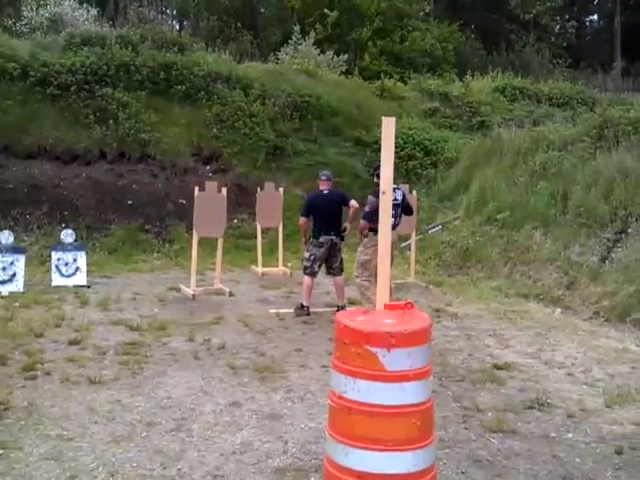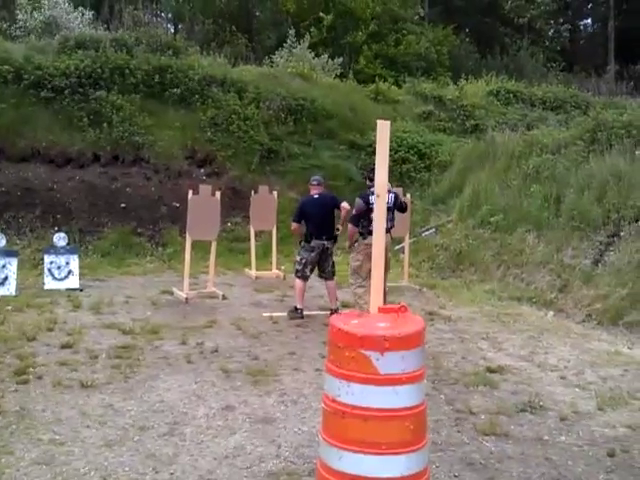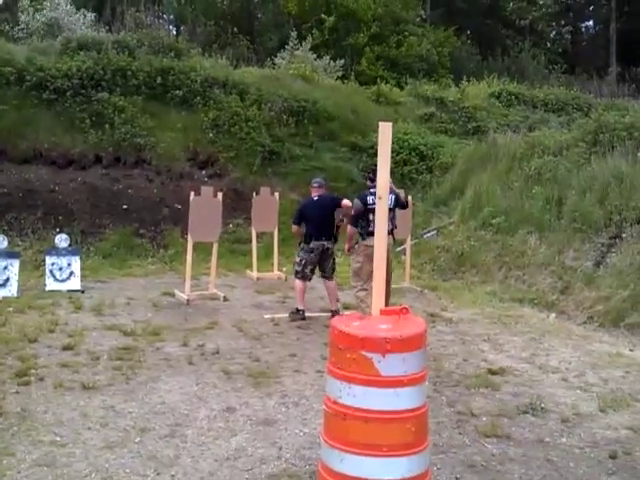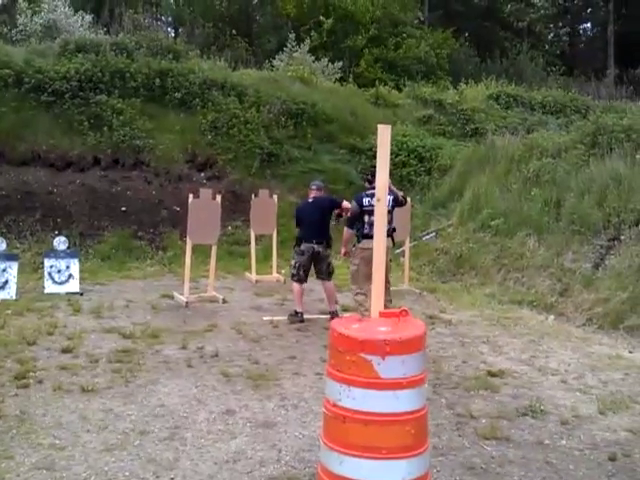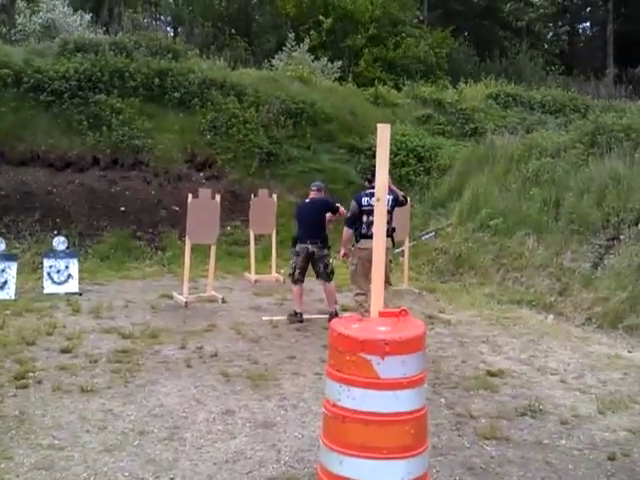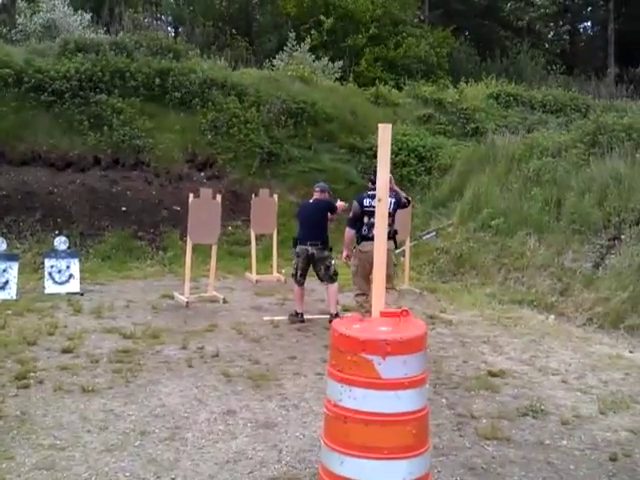
dt=0.1s
person 1, frame 1
left shoulder: (376, 194)
right shoulder: (399, 192)
left elbow: (366, 219)
right elbow: (410, 211)
left wrist: (361, 234)
left hip: (375, 238)
right hip: (391, 237)
left knee: (363, 274)
left ankle: (372, 308)
person 1, frame 2
left shoulder: (364, 196)
right shoulder: (392, 195)
left elbow: (353, 222)
right elbow: (404, 208)
left wrist: (350, 240)
left hip: (366, 241)
right hip: (385, 240)
left knee: (358, 280)
person 1, frame 3
left shoulder: (363, 197)
right shoulder: (392, 196)
left elbow: (353, 223)
right elbow: (405, 203)
left wrist: (348, 242)
right wrist: (392, 188)
left hip: (367, 243)
right hip: (386, 242)
left knee: (362, 283)
right knee: (384, 280)
left ankle: (368, 315)
person 1, frame 4
left shoulder: (359, 199)
right shoulder: (390, 197)
left elbow: (349, 225)
right elbow: (403, 200)
left wrist: (345, 246)
right wrist: (391, 187)
left hip: (364, 245)
right hip: (385, 244)
left knee: (360, 286)
right knee: (384, 283)
left ankle: (366, 318)
person 1, frame 5
left shoulder: (359, 198)
right shoulder: (391, 196)
left elbow: (349, 225)
right elbow: (404, 199)
left wrist: (344, 247)
right wrist: (391, 186)
left hip: (363, 245)
right hip: (384, 245)
left knee: (361, 287)
right knee: (385, 283)
person 1, frame 6
left shoulder: (361, 199)
right shoulder: (393, 199)
left elbow: (351, 226)
right elbow: (407, 201)
left wrist: (346, 249)
right wrist: (394, 187)
left hip: (365, 247)
right hip: (386, 247)
left knee: (362, 288)
right knee: (388, 287)
person 2, frame 1
left shoulder: (312, 198)
right shoulder: (339, 195)
left elbow: (302, 221)
right elbow: (355, 206)
left wrist: (304, 236)
right wrist: (349, 223)
left hip: (319, 239)
right hip: (336, 238)
left knee: (309, 273)
right knee: (337, 273)
left ankle: (305, 306)
right ankle: (341, 306)
person 2, frame 2
left shoulder: (304, 203)
right shoulder: (330, 198)
left elbow: (294, 227)
right elbow: (346, 208)
left wrist: (302, 236)
right wrist: (341, 224)
left hip: (311, 243)
right hip: (328, 242)
left knee: (300, 276)
right knee: (329, 277)
left ankle: (298, 309)
right ankle: (334, 309)
person 2, frame 3
left shoulder: (303, 205)
right shoulder: (330, 199)
left elbow: (295, 229)
right elbow: (348, 204)
left hip: (310, 244)
right hip: (328, 244)
left knee: (300, 277)
right knee: (329, 277)
left ankle: (300, 310)
right ankle: (335, 310)
person 2, frame 4
left shoulder: (300, 207)
right shoulder: (327, 201)
right elbow: (348, 206)
right wrist: (339, 210)
left hip: (303, 246)
right hip: (322, 246)
left knee: (297, 280)
right knee: (327, 278)
left ankle: (298, 313)
right ankle: (333, 312)
person 2, frame 5
left shoulder: (300, 207)
right shoulder: (323, 202)
right elbow: (342, 213)
left wrist: (328, 217)
right wrist: (337, 208)
left hip: (300, 246)
right hip: (319, 247)
left knee: (297, 280)
right knee: (327, 279)
left ankle: (298, 313)
right ankle: (333, 312)
person 2, frame 6
left shoulder: (302, 208)
right shoulder: (325, 203)
right elbow: (340, 208)
left wrist: (328, 216)
right wrist: (338, 205)
left hip: (301, 247)
right hip: (320, 248)
left knee: (299, 281)
right knee: (331, 280)
left ankle: (299, 313)
right ankle: (334, 314)
